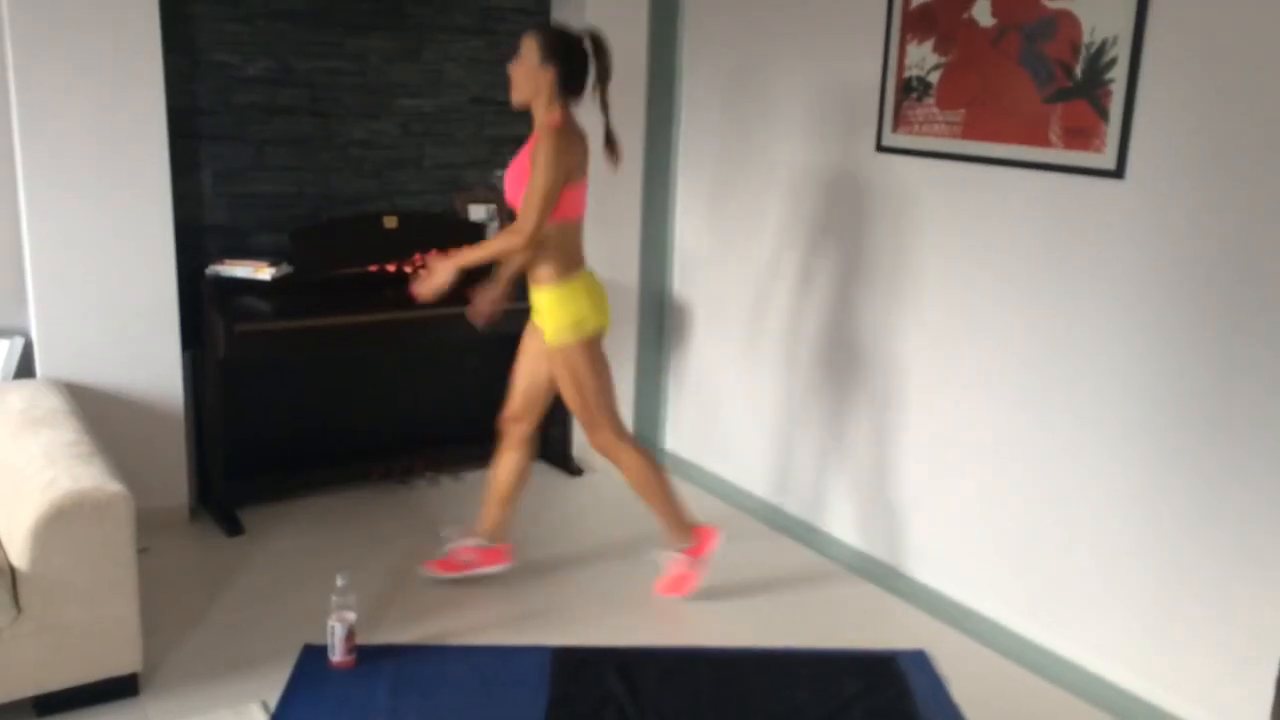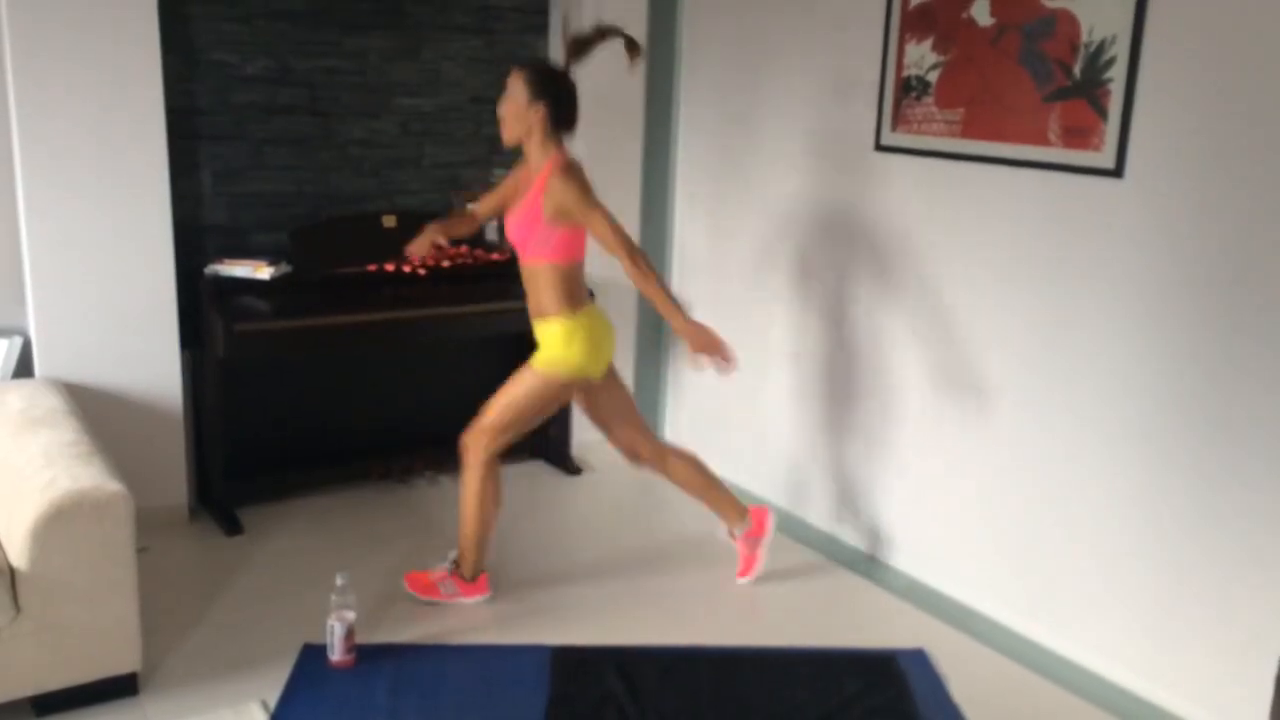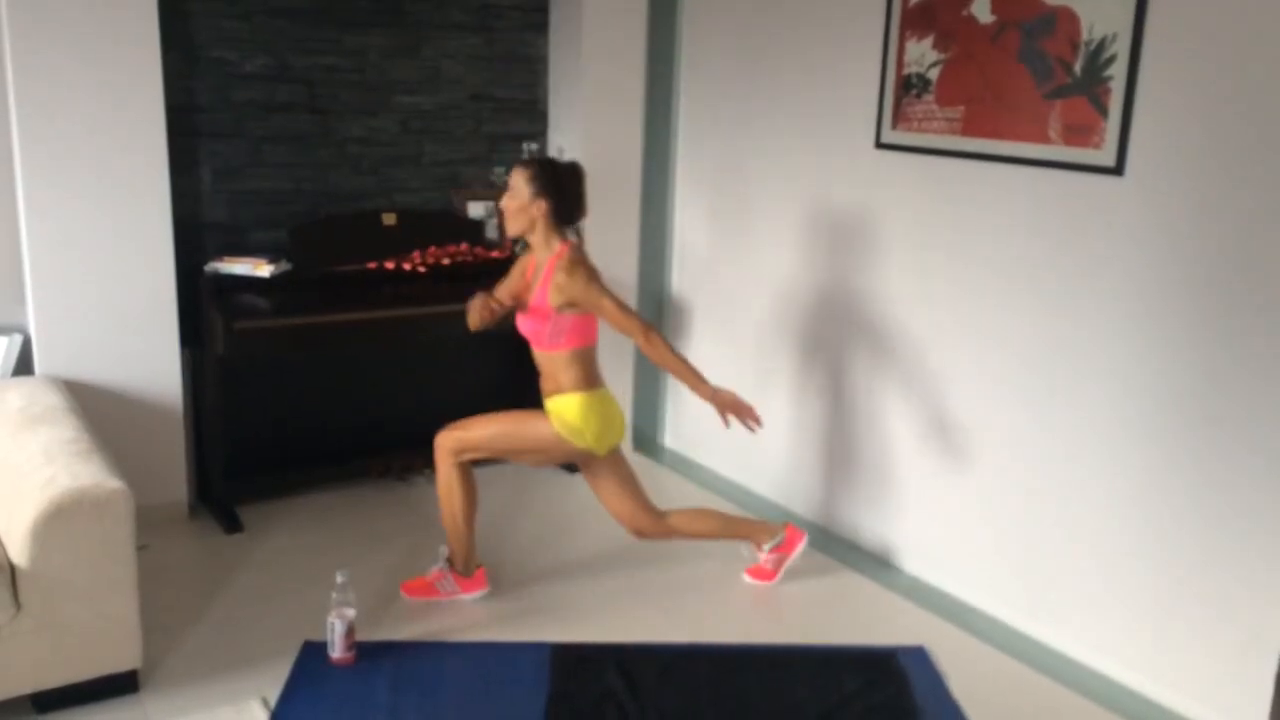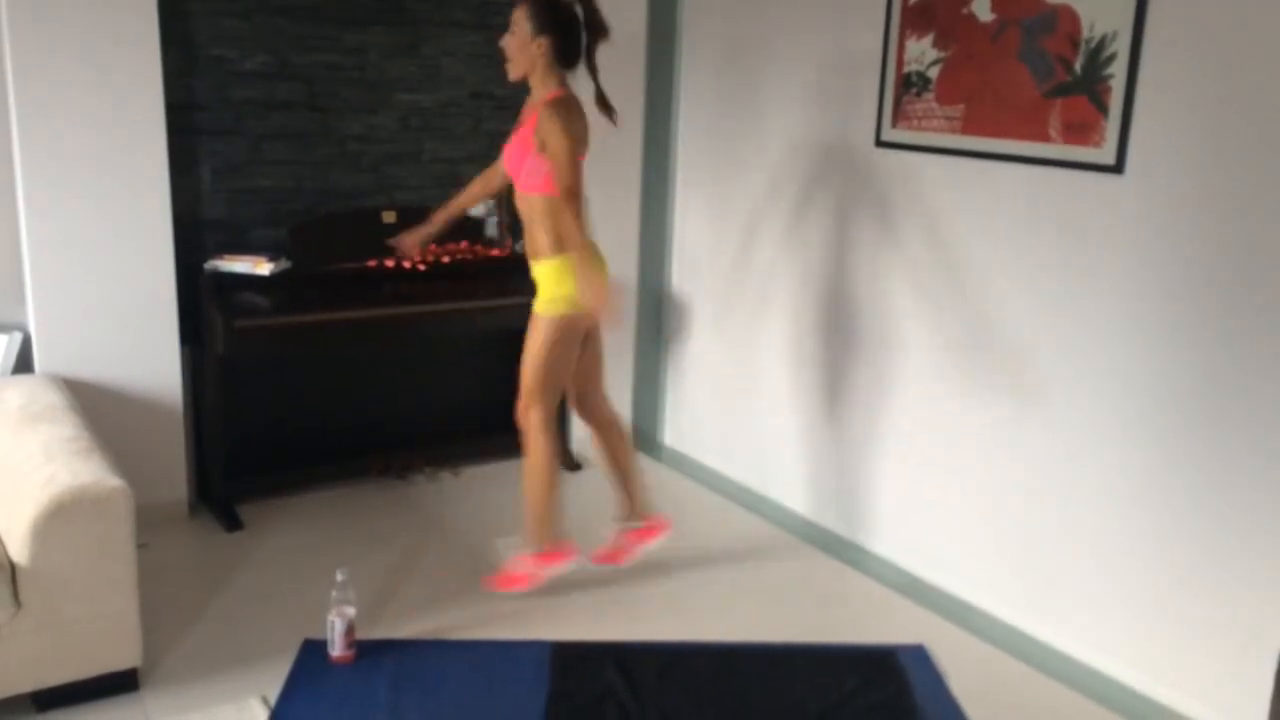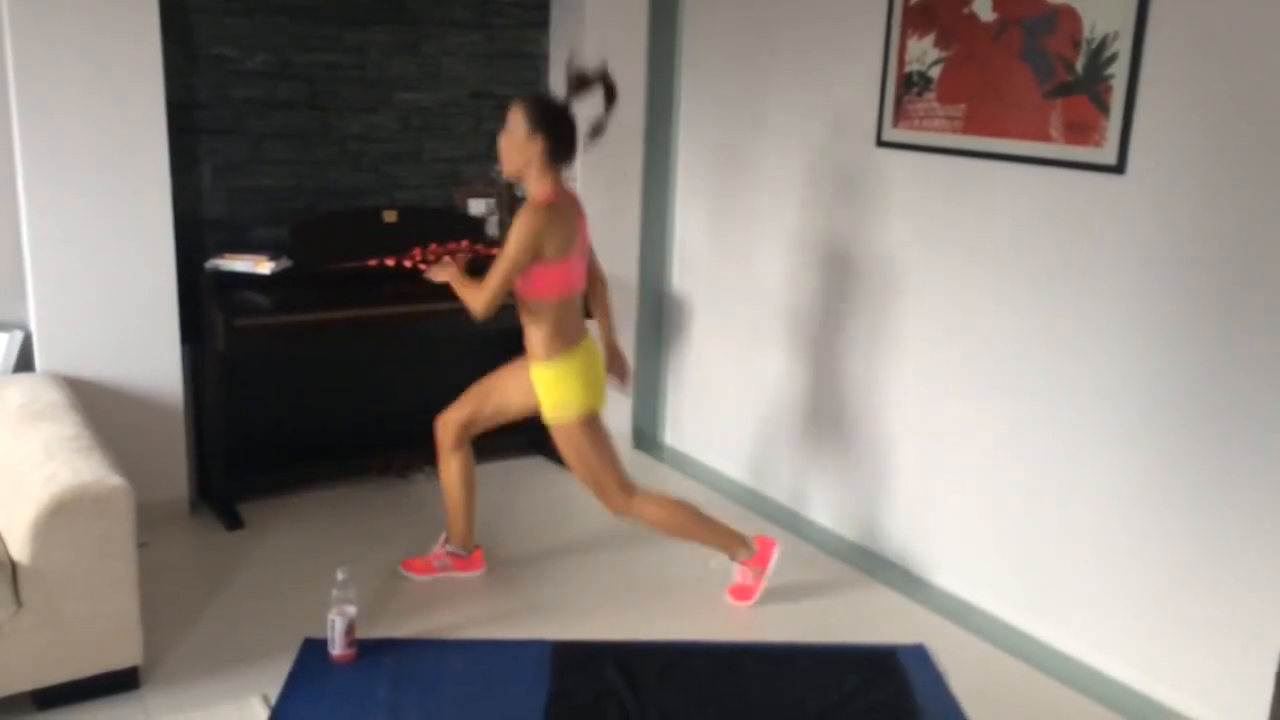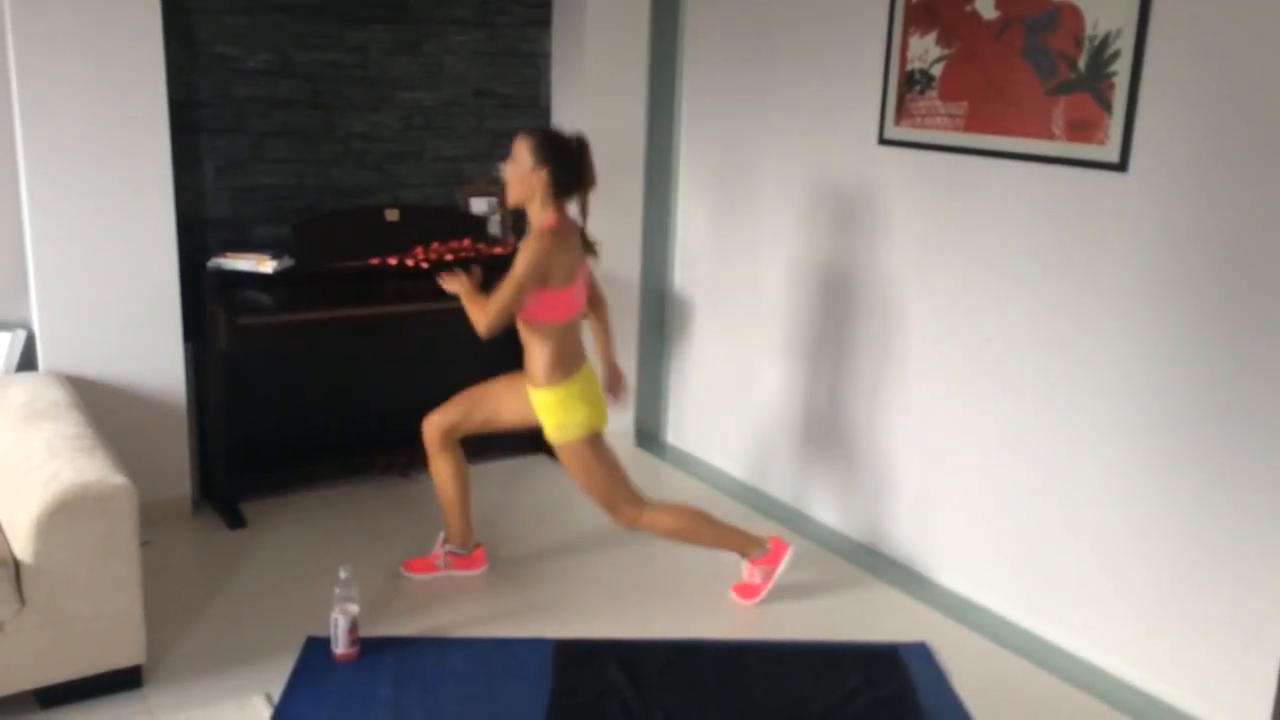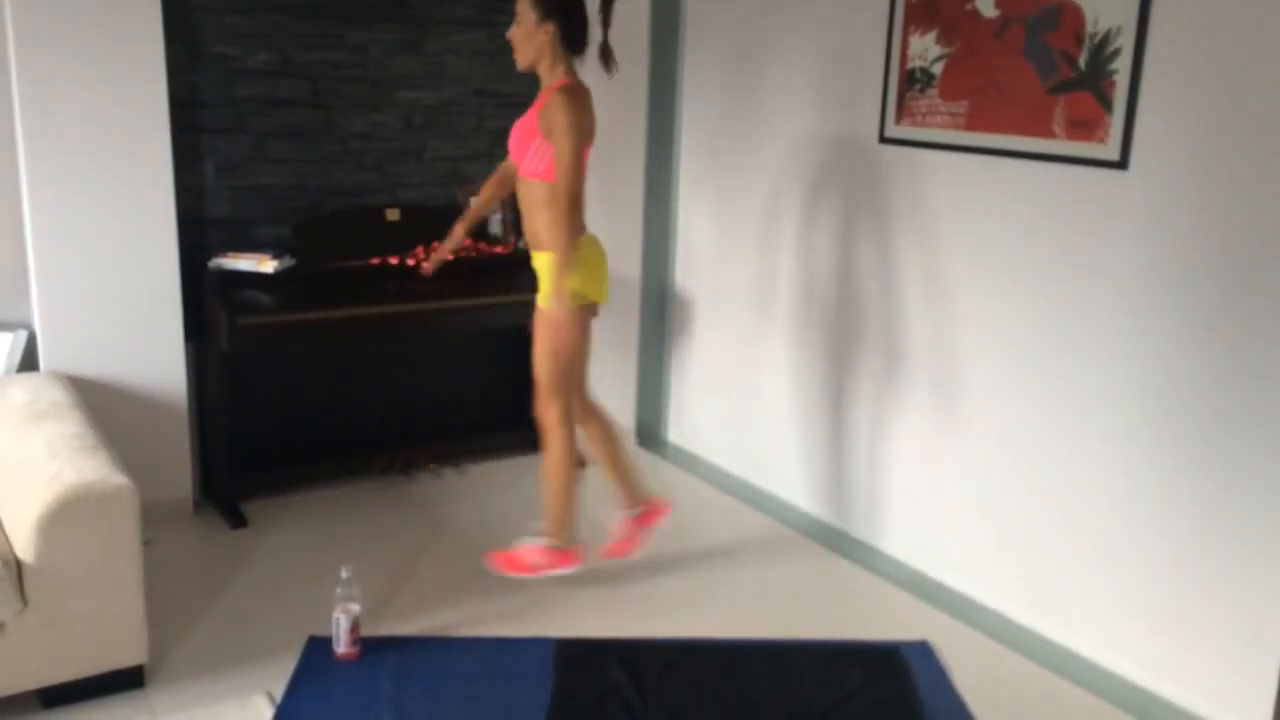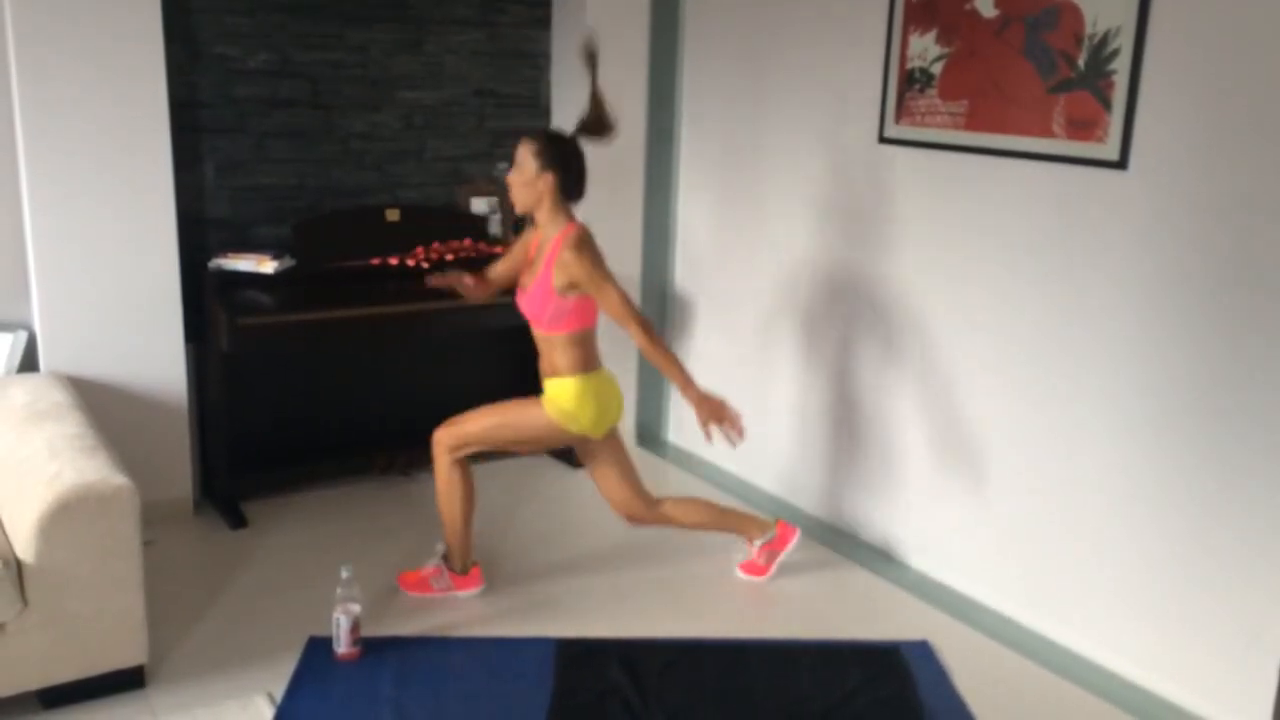
dt=0.3s
person 1, frame 1
left shoulder: (554, 140)
right shoulder: (552, 135)
left elbow: (527, 235)
left wrist: (452, 266)
right wrist: (498, 283)
left hip: (570, 305)
right hip: (555, 304)
left knee: (607, 437)
right knee: (515, 424)
left ankle: (687, 538)
right ankle: (486, 541)
person 1, frame 2
left shoulder: (558, 181)
right shoulder: (527, 172)
left elbow: (626, 251)
right elbow: (477, 214)
left wrist: (683, 323)
right wrist: (441, 228)
left hip: (570, 343)
right hip: (568, 339)
left knee: (477, 443)
right knee: (640, 449)
left ankle: (465, 575)
right ankle: (746, 522)
person 1, frame 3
left shoulder: (569, 271)
right shoulder: (534, 258)
left elbow: (641, 333)
right elbow: (489, 307)
left wrist: (710, 392)
right wrist: (481, 306)
left hip: (579, 417)
right hip: (583, 412)
left knee: (449, 447)
right knee: (644, 523)
left ankle: (461, 572)
right ankle: (775, 539)
person 1, frame 4
left shoulder: (554, 110)
right shoulder: (541, 106)
left elbow: (567, 194)
right elbow: (499, 174)
left wrist: (588, 278)
right wrist: (434, 224)
left hip: (566, 281)
right hip: (565, 279)
left knee: (533, 414)
right knee: (591, 405)
left ankle: (545, 545)
right ankle: (638, 518)
person 1, frame 5
left shoulder: (537, 217)
right shoulder: (560, 203)
left elbow: (484, 304)
right elbow: (592, 277)
left wrist: (453, 275)
right wrist: (608, 341)
left hip: (563, 377)
right hip: (549, 363)
left knee: (621, 500)
right knee: (450, 428)
left ankle: (748, 551)
right ankle: (460, 551)
person 1, frame 6
left shoulder: (543, 243)
right shoulder: (563, 233)
left elbow: (487, 321)
right elbow: (593, 300)
left wrist: (463, 287)
right wrist: (607, 361)
left hip: (563, 400)
right hip: (546, 384)
left knee: (630, 512)
right knee: (437, 428)
left ankle: (760, 550)
right ankle: (461, 548)
person 1, frame 7
left shoulder: (567, 100)
right shoulder: (549, 97)
left elbow: (568, 200)
right elbow: (512, 173)
left wrist: (566, 283)
right wrist: (460, 228)
left hip: (568, 271)
right hip: (559, 270)
left knee: (554, 409)
right knee: (572, 403)
left ankle: (557, 542)
right ankle: (638, 506)
person 1, frame 8
left shoulder: (573, 247)
right shoulder: (537, 237)
left elbow: (636, 324)
right elbow: (490, 283)
left wrist: (692, 392)
right wrist: (466, 281)
left hip: (577, 400)
right hip: (580, 395)
left knee: (448, 442)
right knee: (640, 510)
left ankle: (457, 568)
right ankle: (765, 533)
